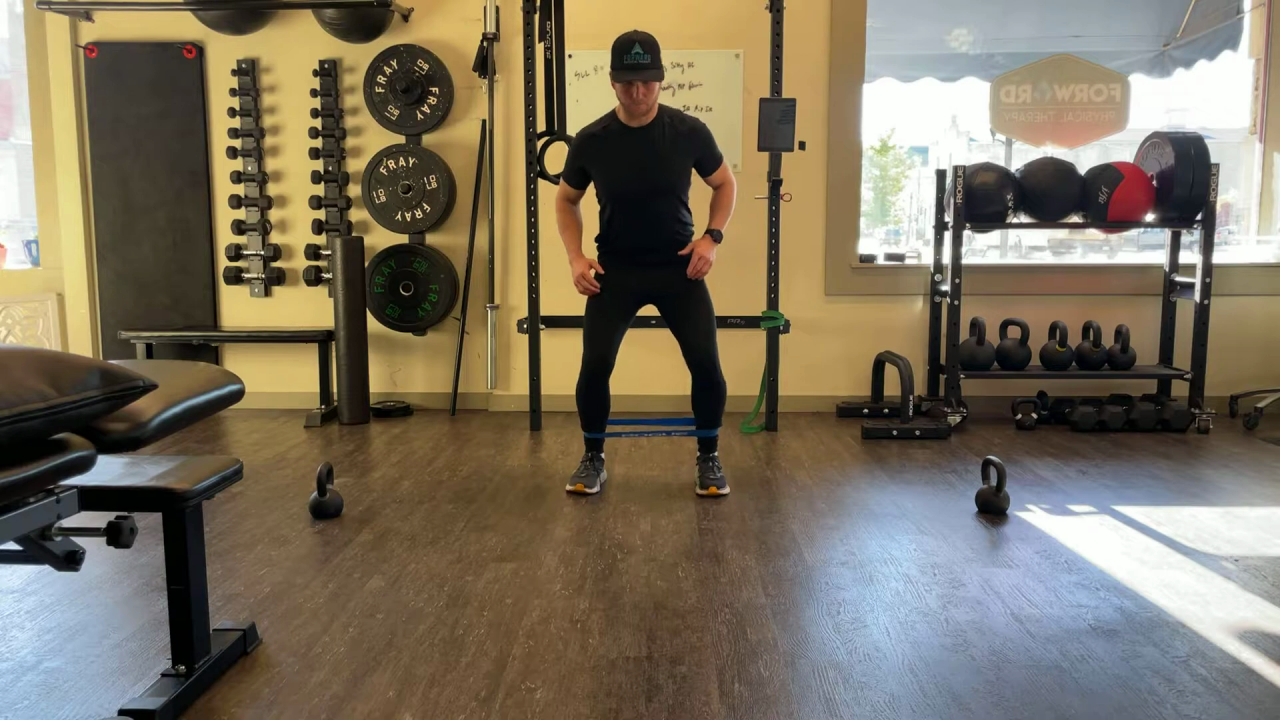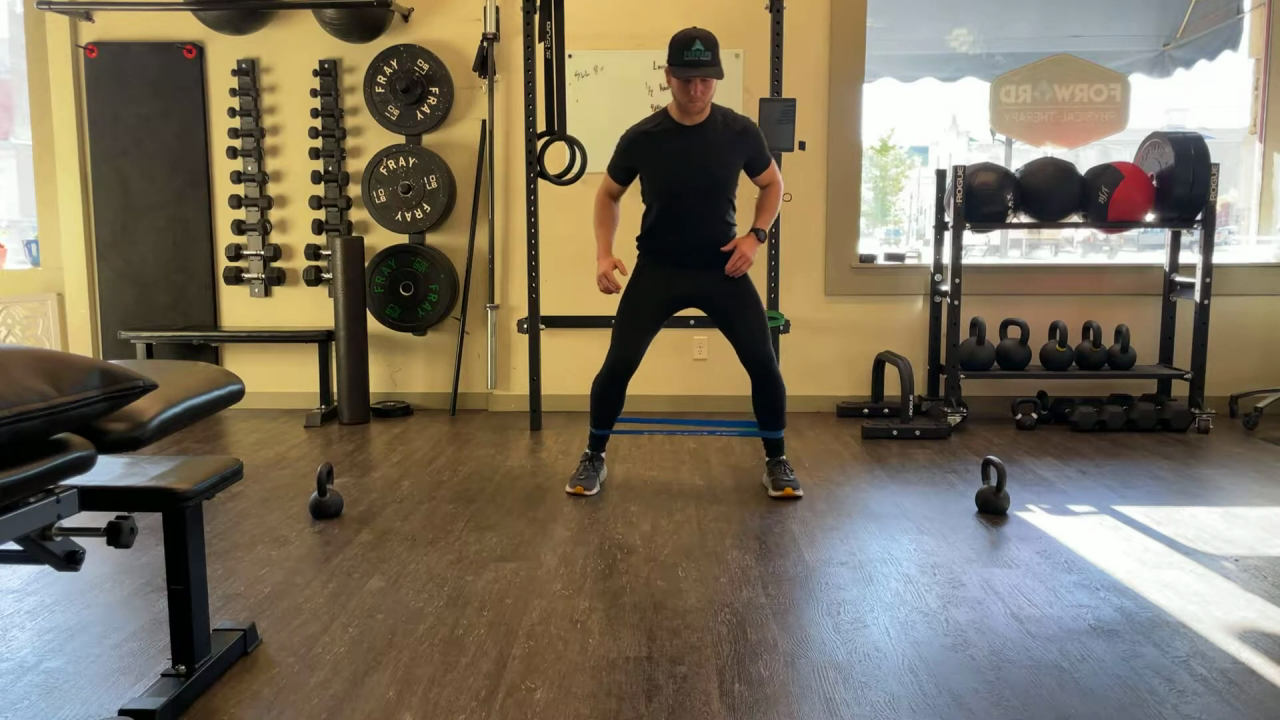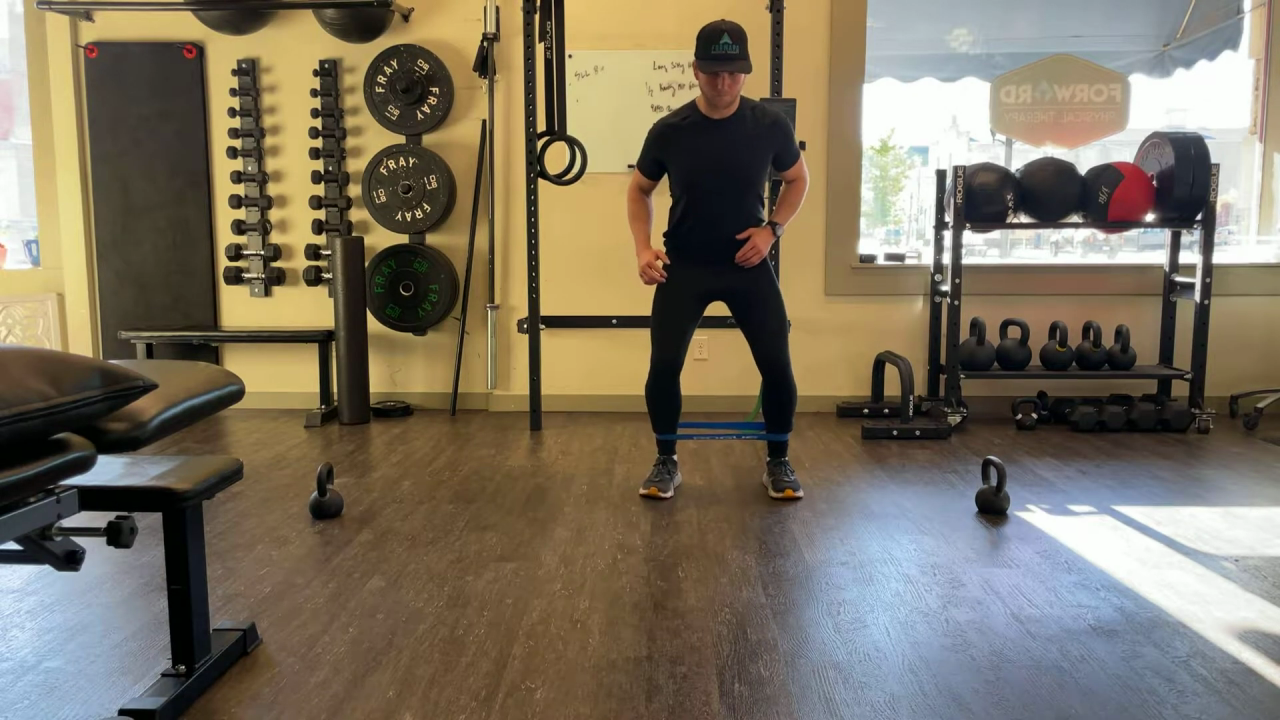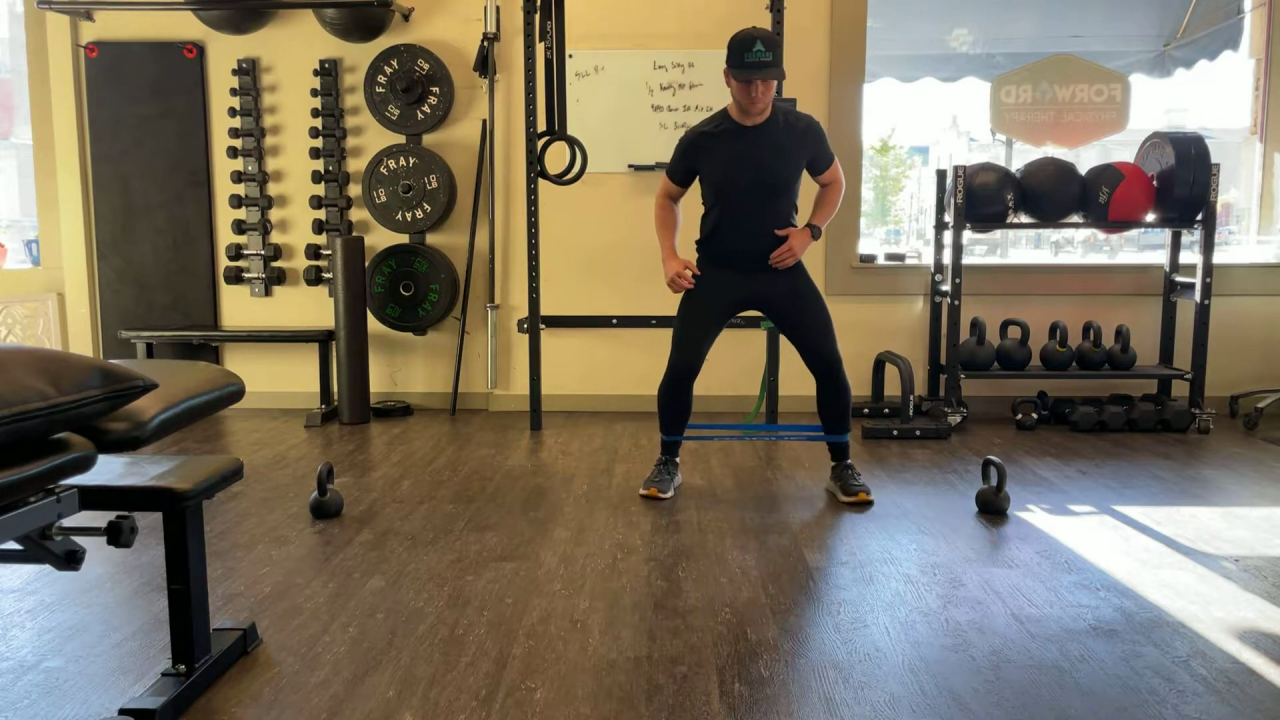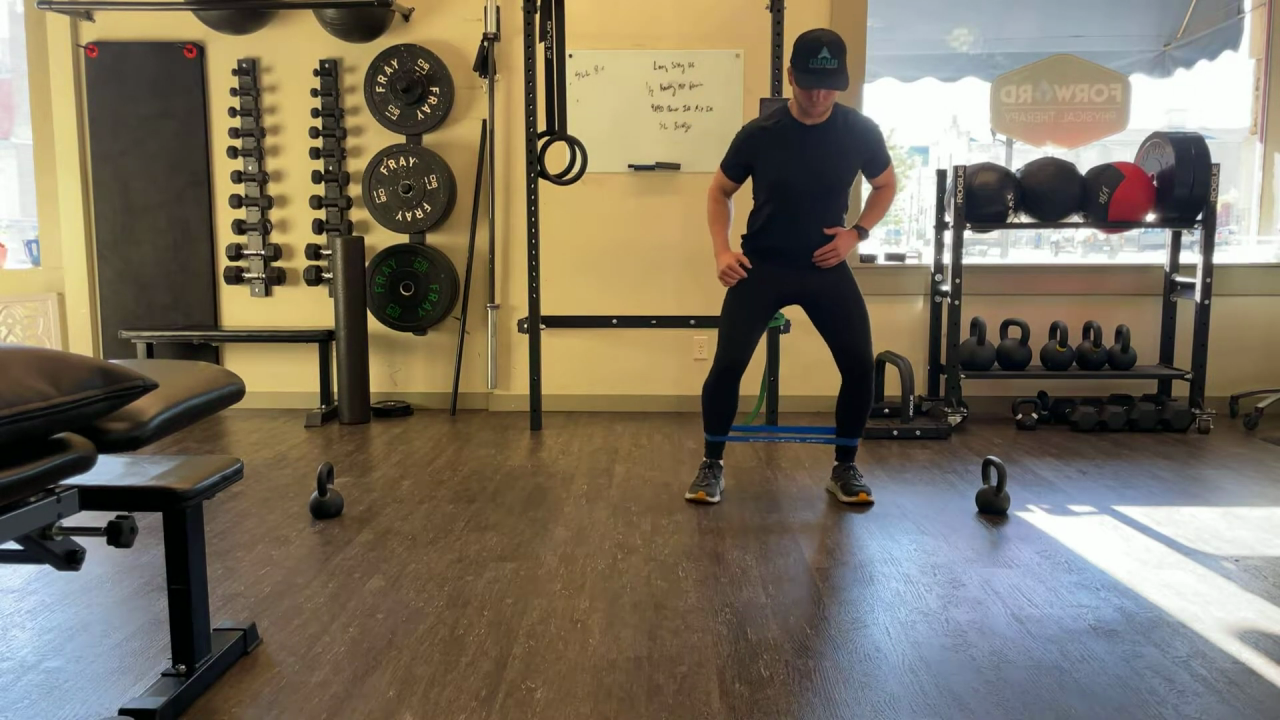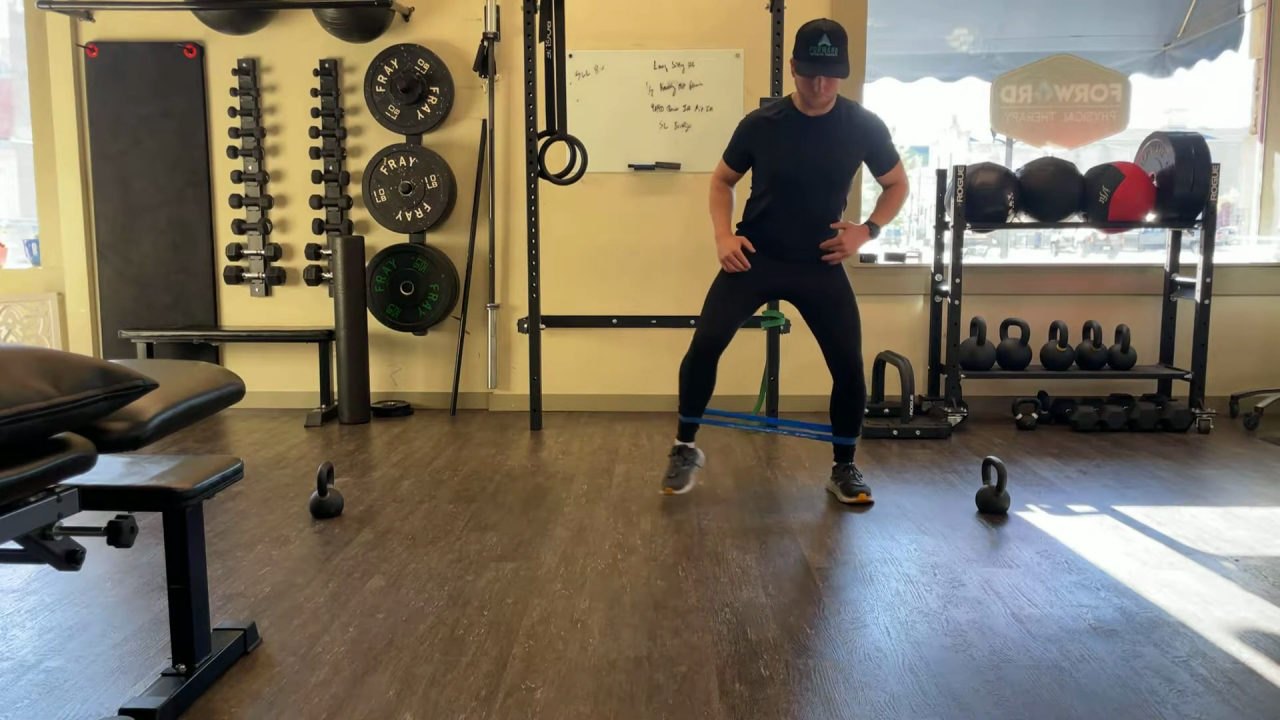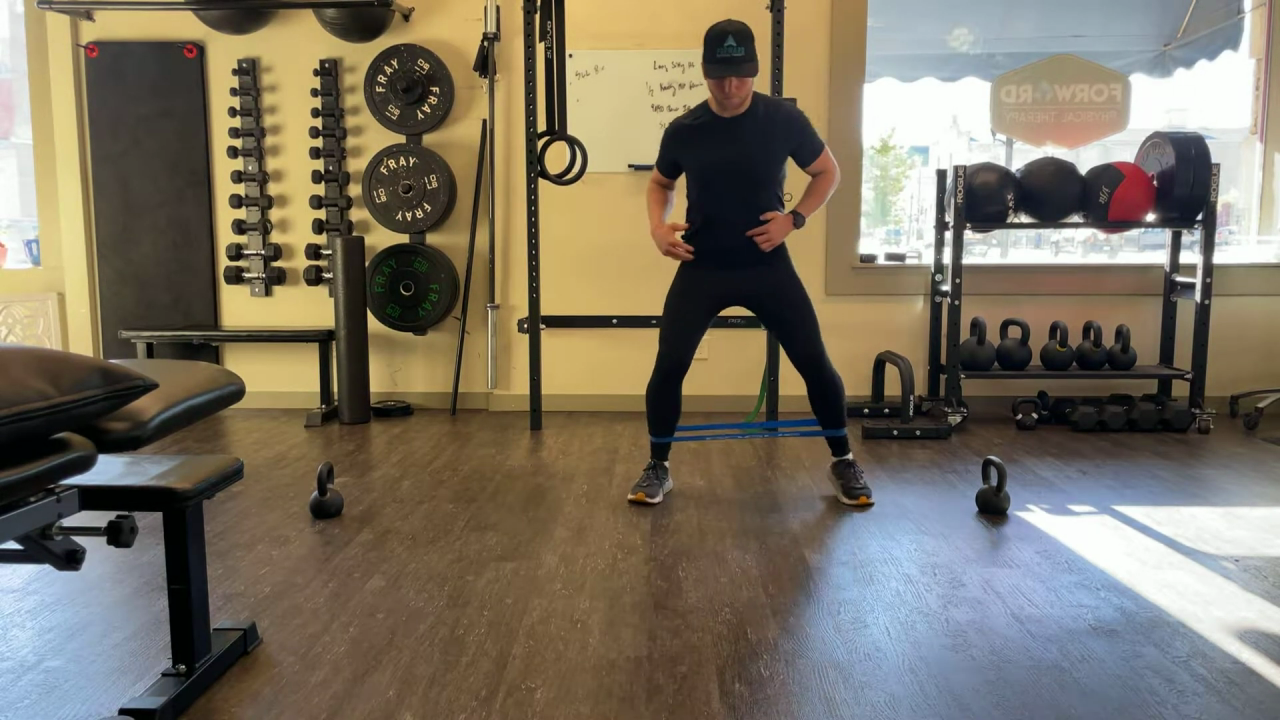
dt=0.7s
person 1, frame 1
left shoulder: (689, 132)
right shoulder: (591, 141)
left elbow: (724, 184)
right elbow: (566, 199)
left wrist: (711, 237)
right wrist: (576, 256)
left hip: (678, 266)
right hip: (615, 269)
left knee: (706, 363)
right knee: (594, 365)
left ankle: (708, 456)
right ankle: (593, 457)
person 1, frame 2
left shoulder: (741, 132)
right shoulder: (641, 138)
left elbow: (772, 185)
right elbow: (607, 195)
left wrist: (755, 235)
right wrist: (605, 253)
left hip: (722, 269)
right hip: (657, 269)
left knee: (763, 363)
right knee: (618, 365)
left ankle: (776, 460)
right ankle: (594, 456)
person 1, frame 3
left shoulder: (770, 125)
right shoulder: (669, 131)
left elbow: (797, 180)
right elbow: (639, 190)
left wrist: (772, 228)
right wrist: (643, 247)
left hip: (747, 262)
right hip: (684, 266)
left knee: (777, 366)
right knee: (664, 366)
left ankle: (778, 462)
right ankle: (666, 461)
person 1, frame 4
left shoulder: (802, 130)
right shoulder: (701, 138)
left elbow: (833, 184)
right elbow: (668, 196)
left wrist: (809, 232)
right wrist: (669, 254)
left hip: (781, 269)
right hip: (717, 271)
left knee: (828, 364)
right knee: (681, 367)
left ankle: (841, 467)
right ankle: (668, 461)
person 1, frame 5
left shoulder: (860, 132)
right shoulder: (758, 134)
left elbow: (886, 185)
right elbow: (720, 191)
left wrist: (857, 232)
right wrist: (722, 249)
left hip: (826, 267)
right hip: (761, 266)
left knee: (860, 365)
right knee: (728, 364)
left ankle: (844, 468)
right ankle: (712, 464)
person 1, frame 6
left shoulder: (865, 127)
right shoulder: (760, 124)
left elbow: (896, 186)
right elbow: (722, 180)
left wrist: (867, 229)
right wrist: (724, 234)
left hip: (821, 263)
right hip: (756, 258)
left knee: (848, 367)
right knee: (705, 346)
left ankle: (844, 470)
right ankle: (684, 448)
person 1, frame 7
left shoulder: (784, 119)
right shoulder: (683, 131)
left elbow: (827, 172)
right elbow: (659, 183)
left wrist: (792, 218)
right wrist: (657, 225)
left hip: (767, 265)
right hip: (702, 266)
left knee: (814, 363)
right knee: (669, 367)
left ankle: (842, 462)
right ankle: (658, 467)
